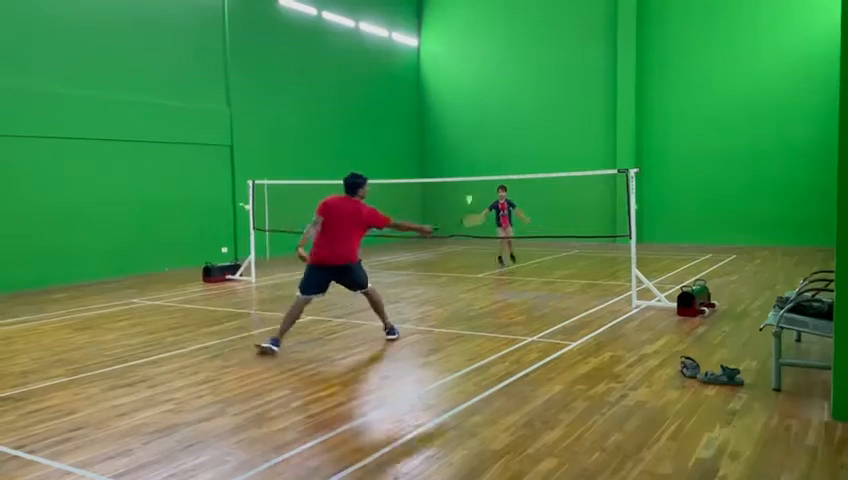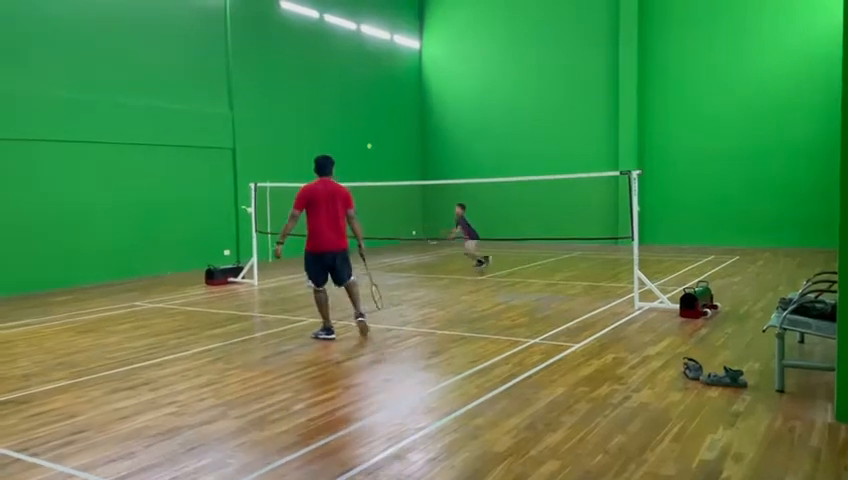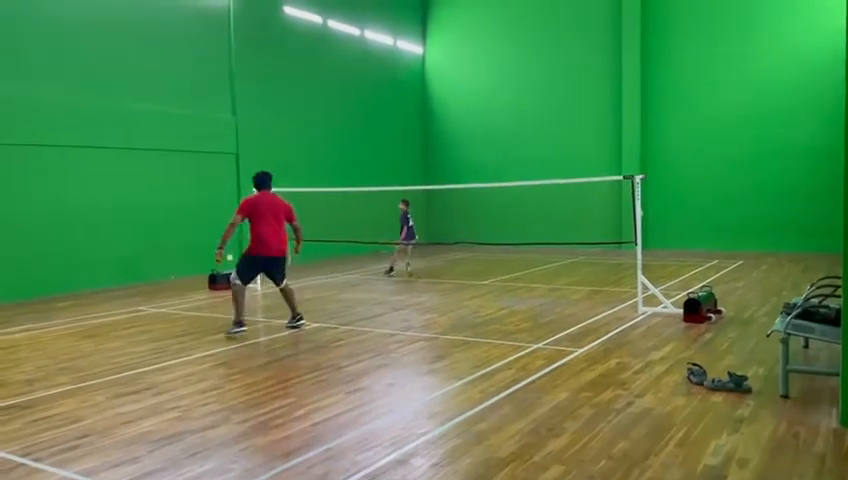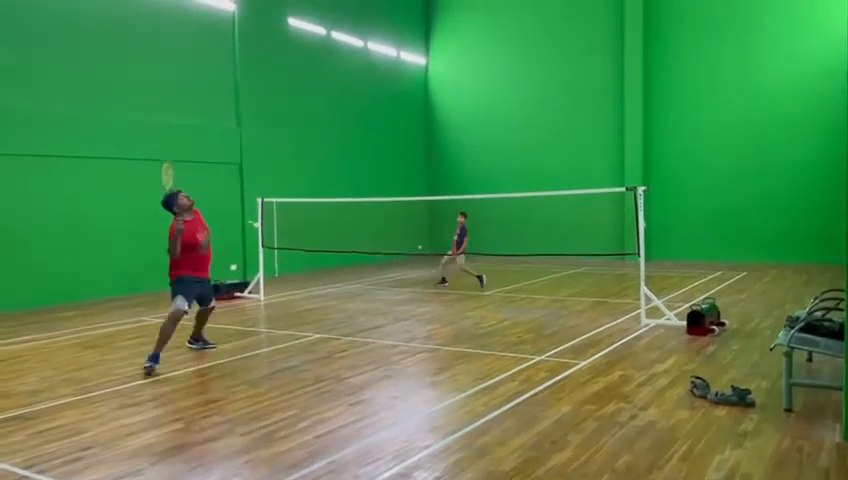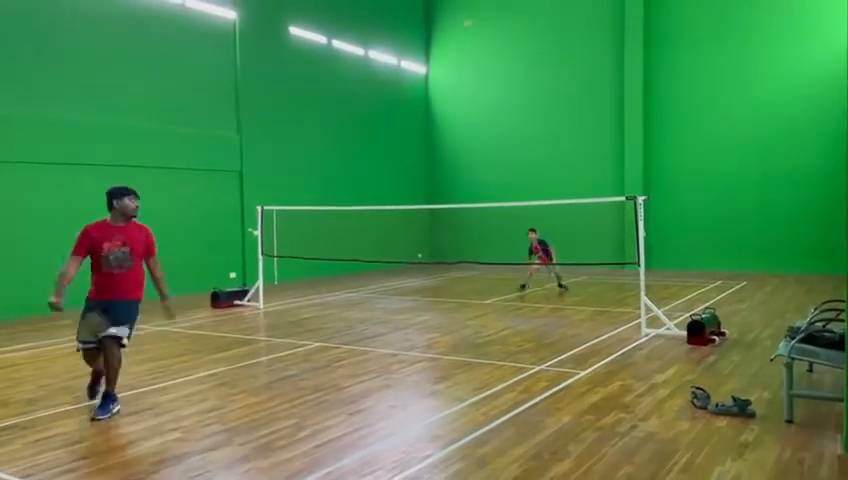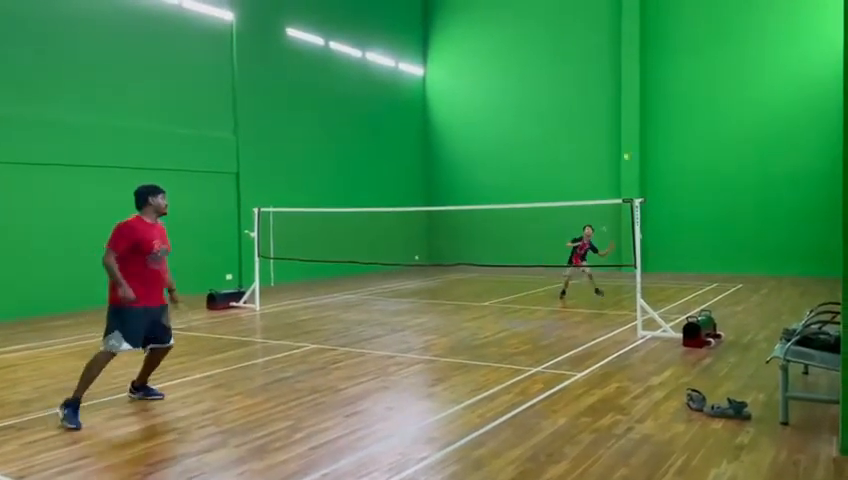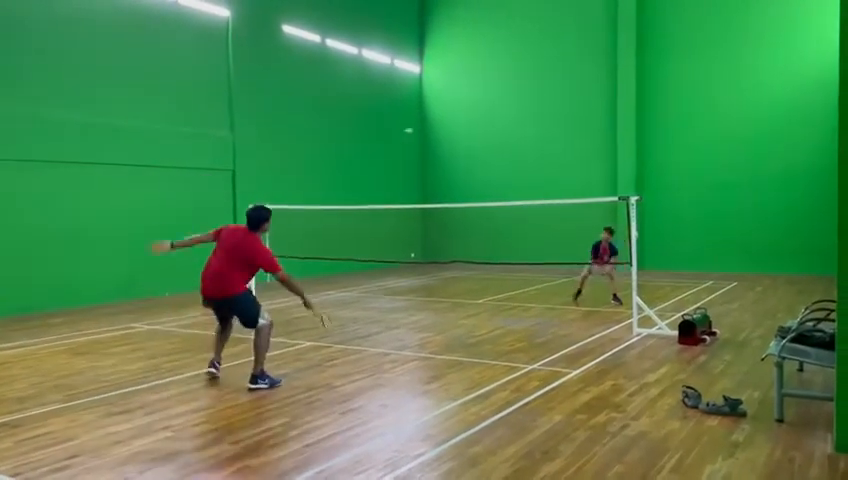
dt=0.7s
person 1, frame 1
left shoulder: (329, 203)
right shoulder: (368, 213)
left elbow: (314, 225)
right elbow: (396, 224)
left wrist: (301, 246)
right wrist: (421, 228)
left hip: (319, 260)
right hip: (346, 261)
left knee: (302, 298)
right knee: (368, 290)
left ankle: (275, 341)
right ankle: (389, 328)
person 1, frame 2
left shoulder: (306, 191)
right shoulder: (343, 191)
left elbow: (293, 218)
right elbow: (352, 218)
left wrist: (280, 242)
right wrist: (361, 242)
left hip: (315, 248)
right hip: (339, 246)
left knee: (319, 287)
right knee: (349, 281)
left ankle: (327, 328)
right ankle: (359, 314)
person 1, frame 3
left shoulder: (249, 202)
right shoulder: (283, 204)
left elbow: (233, 224)
right elbow: (297, 227)
left wrist: (221, 247)
right wrist: (298, 244)
left hip: (257, 251)
right hip: (279, 252)
left knee: (237, 282)
right knee: (282, 284)
left ankle: (239, 321)
right ankle: (297, 317)
person 1, frame 4
left shoulder: (196, 216)
right shoulder: (177, 227)
right elbow: (174, 255)
right wrist: (177, 235)
left hip: (201, 275)
right hip: (185, 276)
left knee: (208, 306)
right knee: (177, 312)
left ankle: (196, 338)
right ankle: (154, 356)
person 1, frame 5
left shoulder: (143, 232)
right shoulder: (92, 231)
left elbow: (154, 266)
right elbow: (72, 263)
left wrist: (164, 297)
right wrist: (58, 294)
left hip: (127, 299)
right hip: (97, 298)
left knee: (110, 342)
right knee: (88, 349)
left ankle: (110, 397)
right ankle: (98, 372)
person 1, frame 6
left shoulder: (160, 228)
right shoulder: (129, 227)
right elbow: (109, 258)
left wrist: (172, 290)
right wrist: (122, 285)
left hip: (156, 302)
right hip: (128, 304)
left knee: (164, 345)
right knee: (110, 351)
left ankle: (139, 386)
right ankle: (72, 404)
person 1, frame 7
left shoulder: (230, 231)
right shoulder: (261, 251)
left elbow: (201, 238)
right elbow: (284, 278)
left wrist: (173, 245)
right wrist: (303, 297)
left hip: (209, 288)
right hip: (232, 290)
left knee: (225, 323)
right knee: (263, 325)
left ankle: (215, 361)
right ankle: (258, 375)
